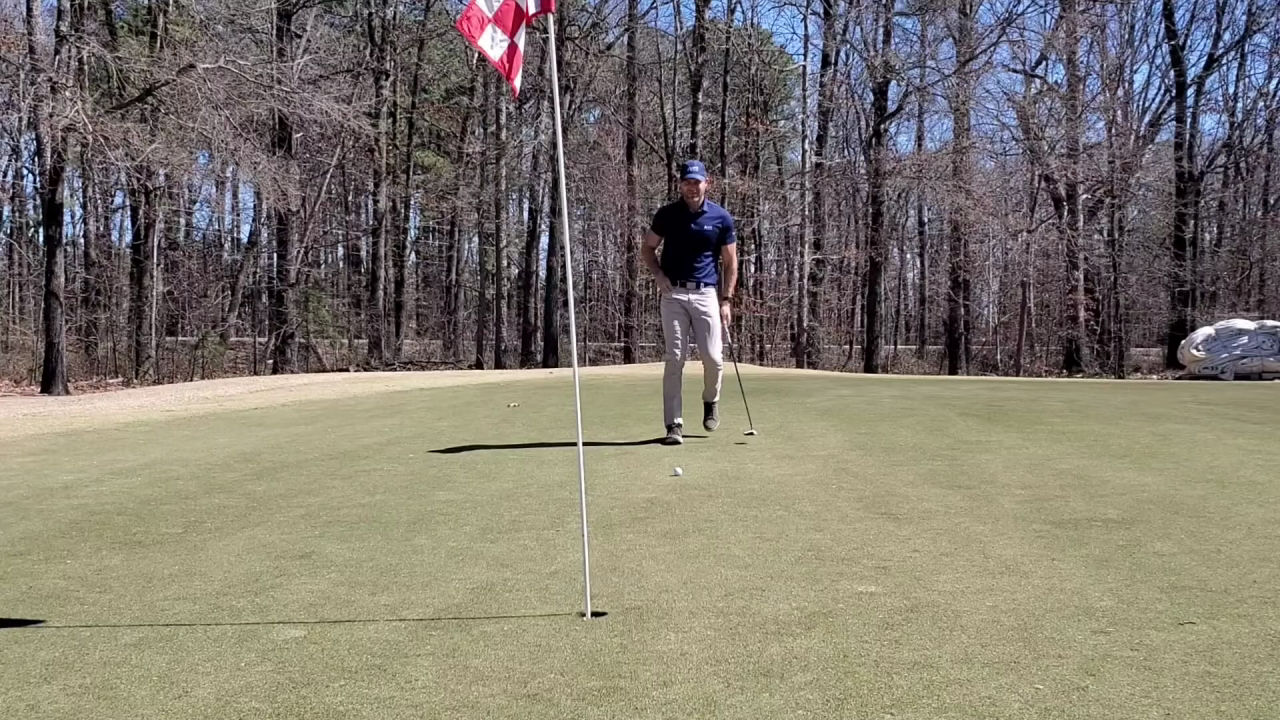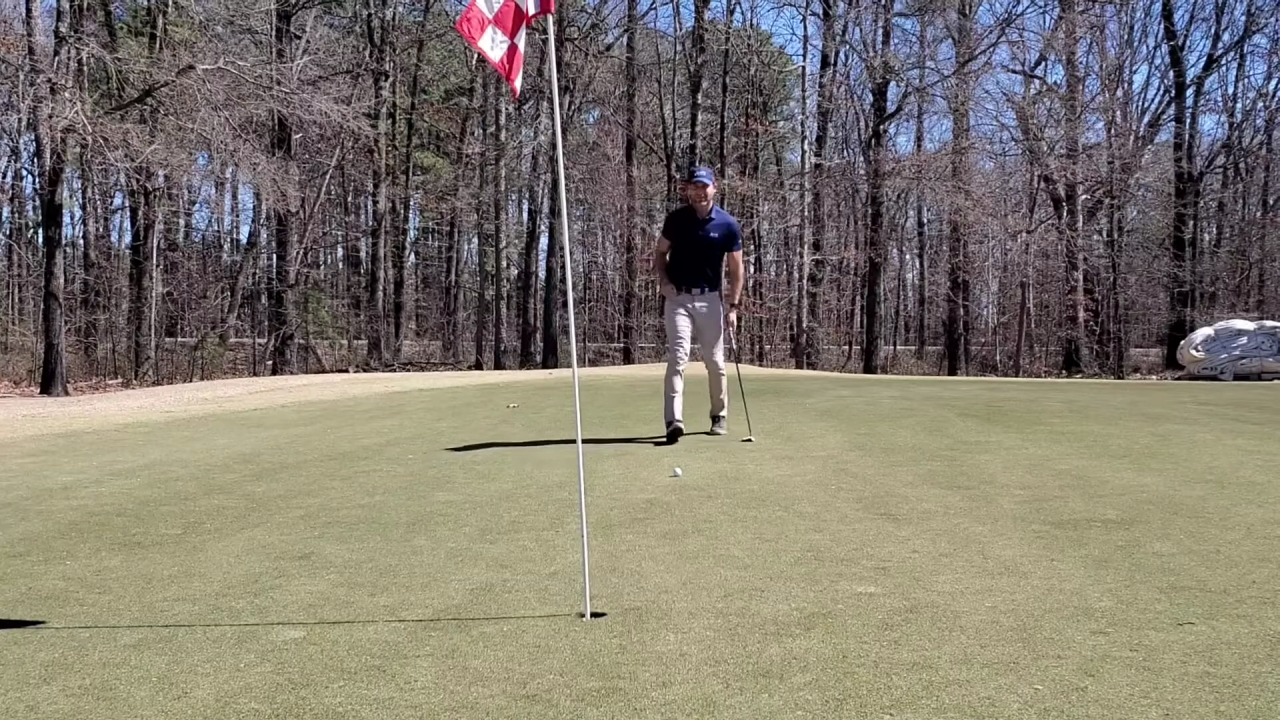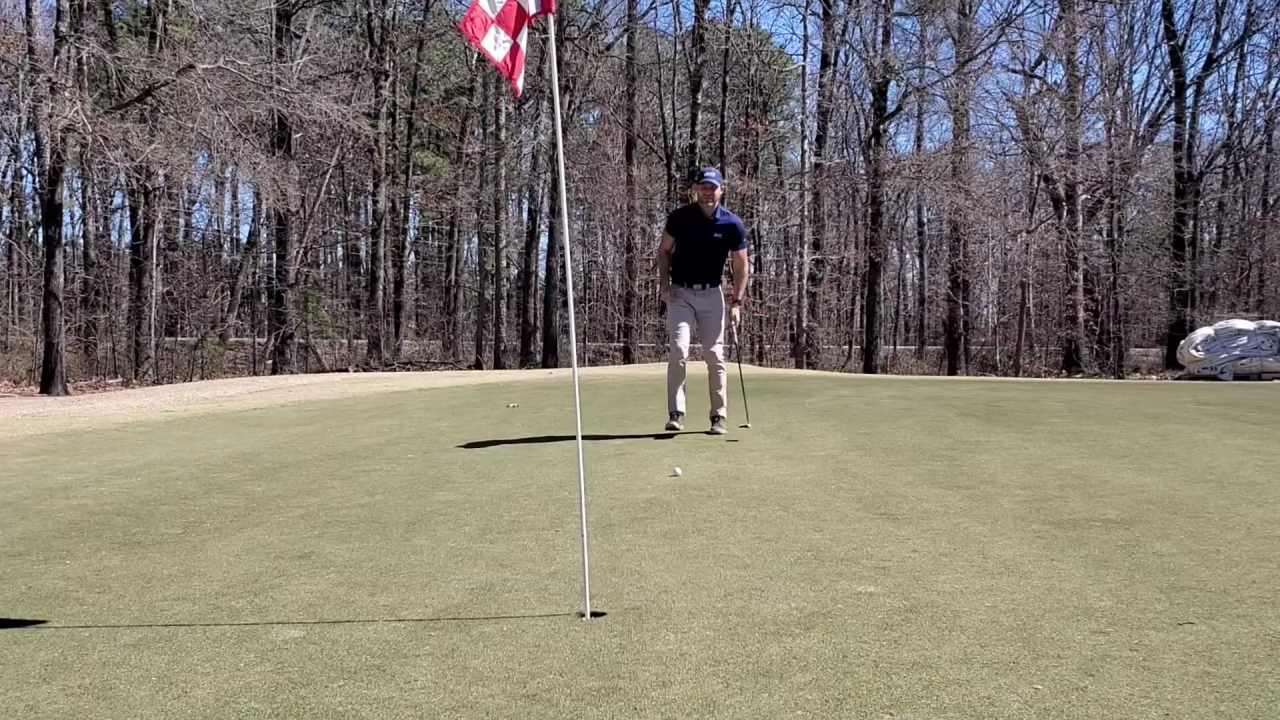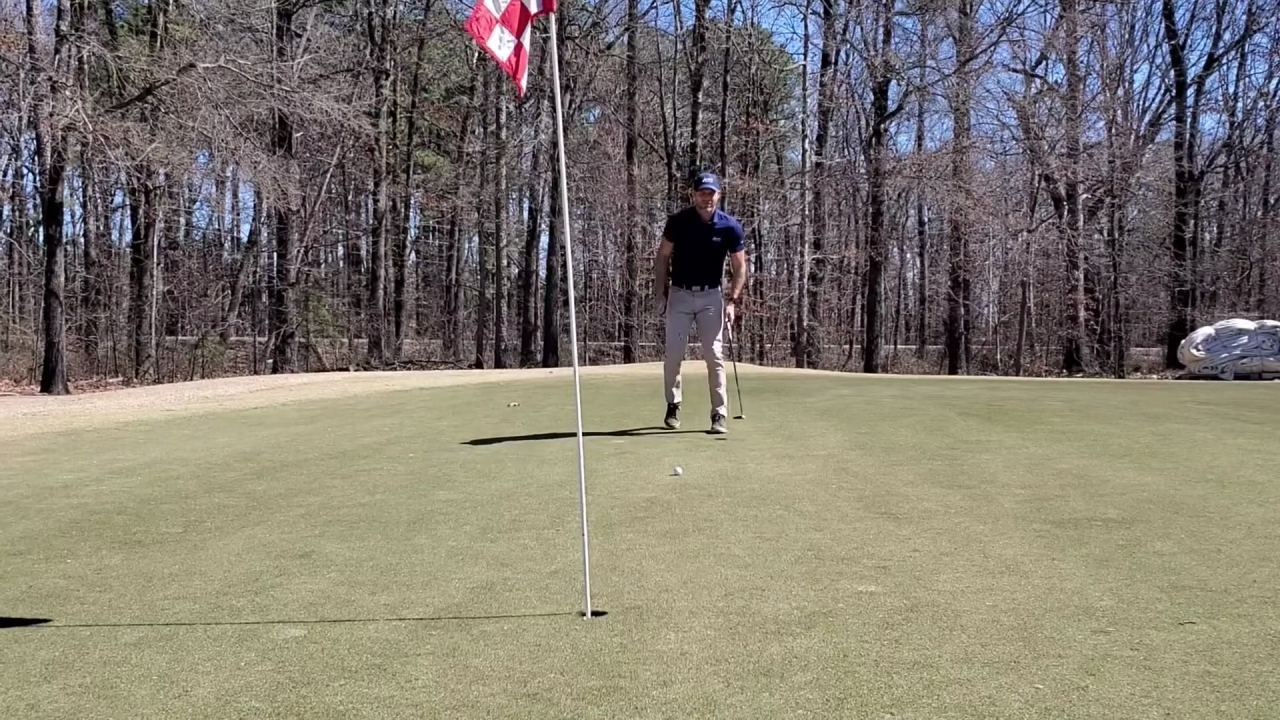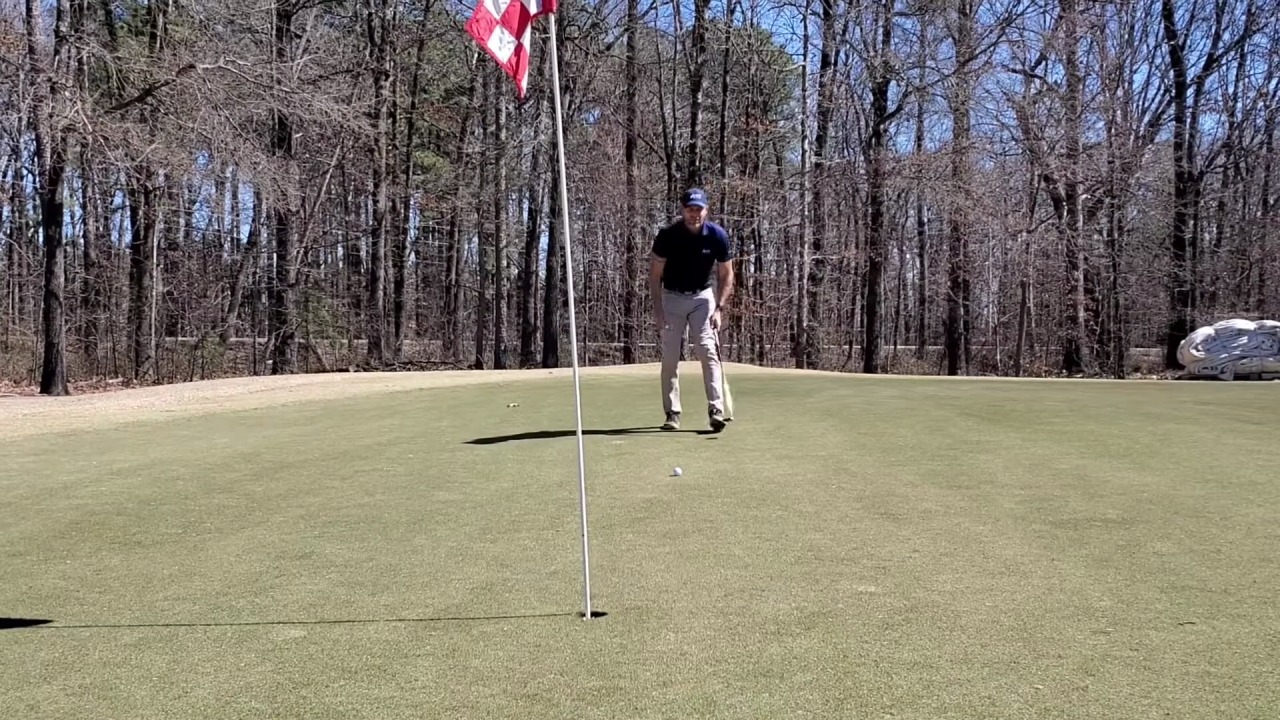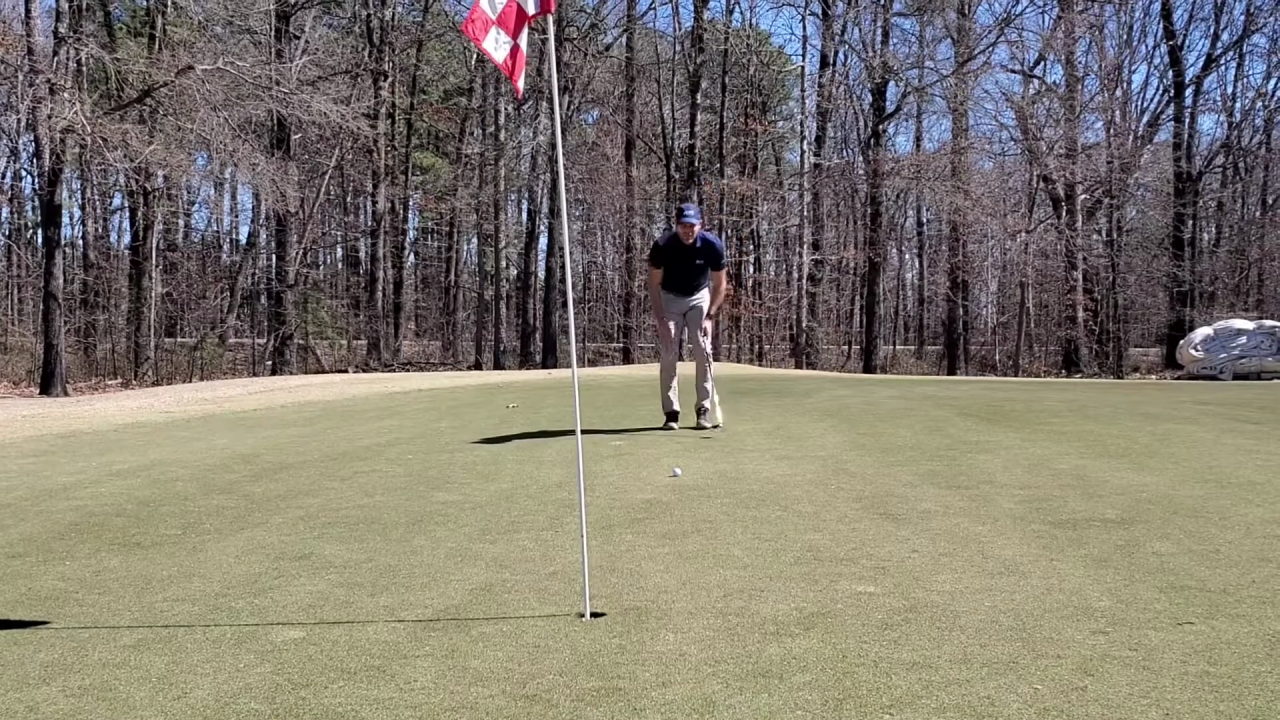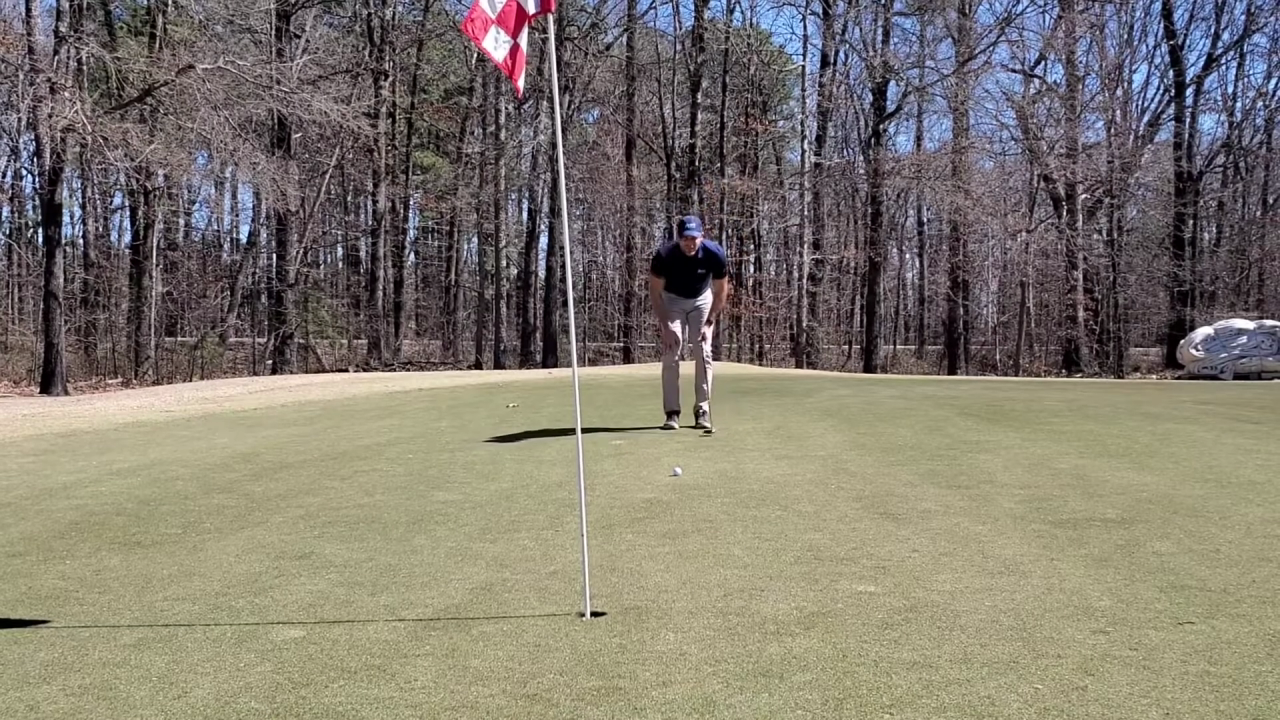
dt=0.2s
person 1, frame 1
left shoulder: (721, 217)
right shoulder: (666, 215)
left elbow: (730, 261)
right elbow: (648, 248)
left wrist: (726, 300)
right wrist: (658, 274)
left hip: (706, 294)
right hip: (673, 294)
left knee: (713, 357)
right knee: (675, 359)
left ankle: (710, 401)
right ankle: (674, 425)
person 1, frame 2
left shoulder: (728, 224)
right shoulder: (675, 219)
left elbow: (736, 268)
right elbow: (660, 253)
left wrist: (733, 306)
right wrist: (664, 280)
left hip: (710, 299)
right hip: (678, 299)
left knee: (715, 362)
right knee: (678, 358)
left ankle: (719, 415)
right ankle: (674, 421)
person 1, frame 3
left shoulder: (732, 223)
right shoulder: (679, 217)
left elbow: (741, 266)
right elbow: (664, 250)
left wrist: (736, 302)
right wrist: (664, 282)
left hip: (712, 294)
right hip: (680, 294)
left knee: (714, 356)
right knee: (679, 350)
left ankle: (719, 415)
right ankle: (676, 411)
person 1, frame 4
left shoulder: (731, 226)
right shoulder: (677, 221)
left elbow: (740, 267)
right elbow: (663, 257)
left wrist: (732, 301)
right wrist: (661, 293)
left hip: (711, 296)
right hip: (679, 294)
left knee: (714, 354)
right knee: (674, 354)
left ankle: (719, 415)
right ankle: (673, 405)
person 1, frame 5
left shoulder: (718, 236)
right shoulder: (667, 235)
left elbow: (726, 275)
right elbow: (655, 274)
left wrist: (719, 308)
right wrist: (657, 311)
left hip: (703, 296)
right hip: (672, 297)
left knee: (708, 350)
right knee: (670, 356)
left ankle: (716, 410)
right ankle: (672, 412)
person 1, frame 6
left shoulder: (713, 245)
right shoulder: (662, 246)
left elbow: (719, 284)
right elbow: (653, 285)
left wrist: (710, 317)
right wrist: (661, 321)
left hip: (700, 297)
right hip: (670, 299)
left knee: (703, 351)
right knee: (668, 354)
left ankle: (703, 409)
right ankle: (671, 412)
person 1, frame 7
left shoulder: (715, 254)
right shoulder: (663, 255)
left elbow: (721, 291)
right elbow: (655, 292)
left wrist: (709, 323)
right wrist: (665, 326)
left hip: (702, 298)
right hip: (672, 300)
left knee: (704, 352)
right knee: (671, 353)
left ankle: (702, 410)
right ankle: (672, 412)
